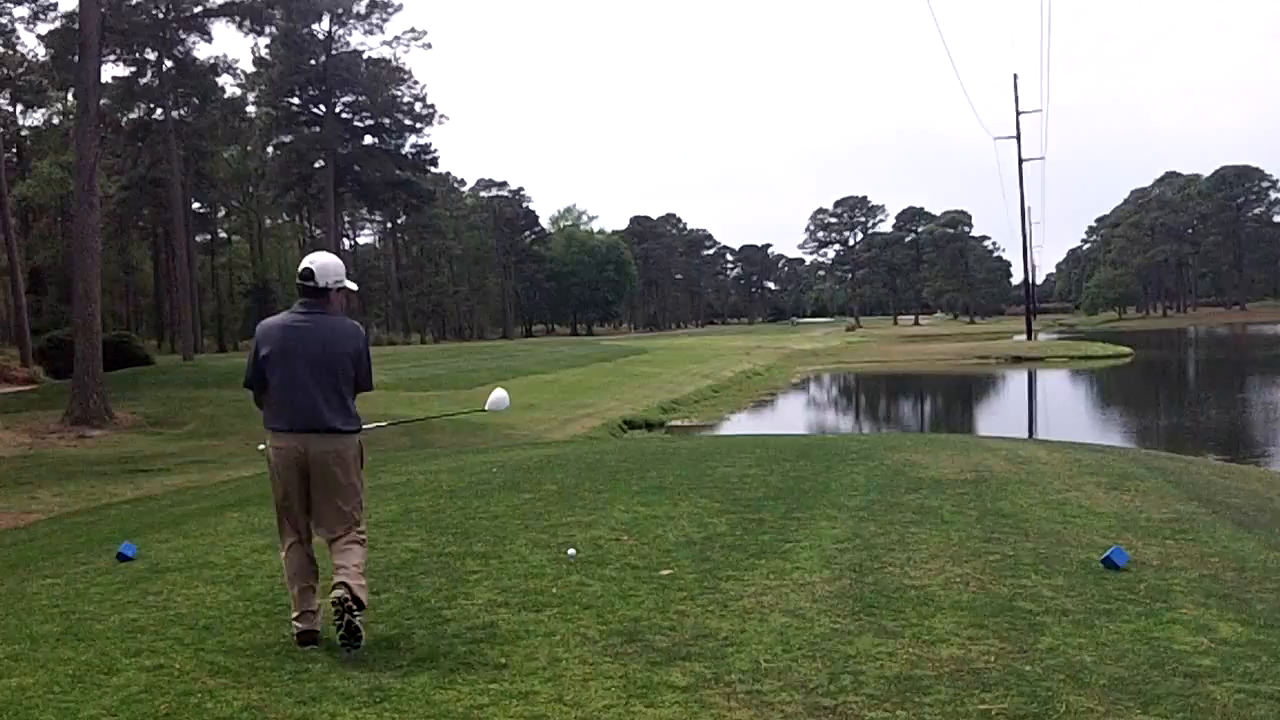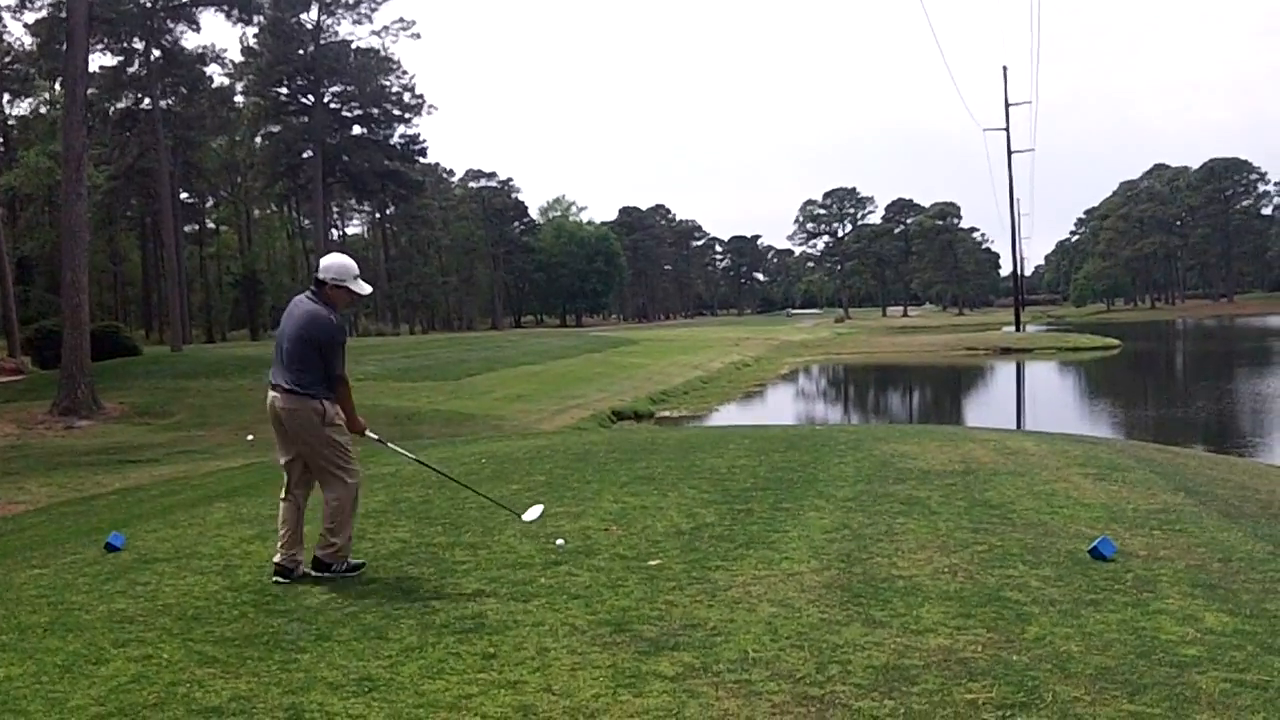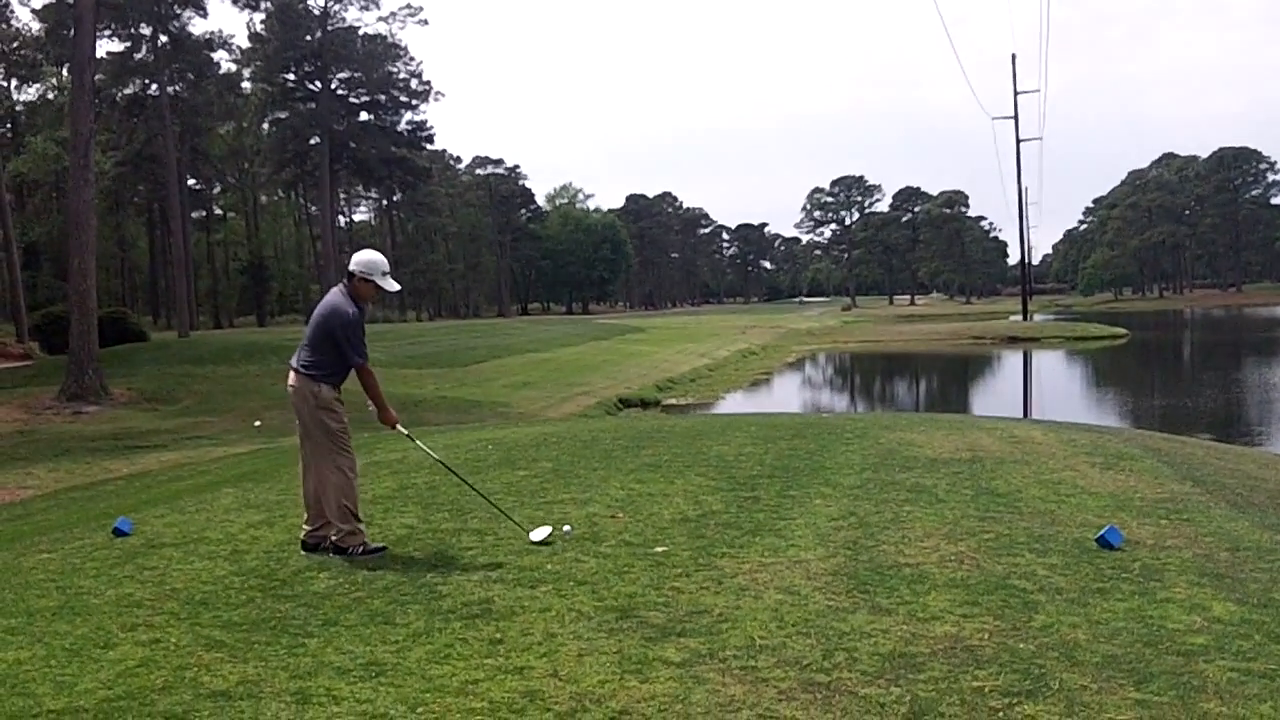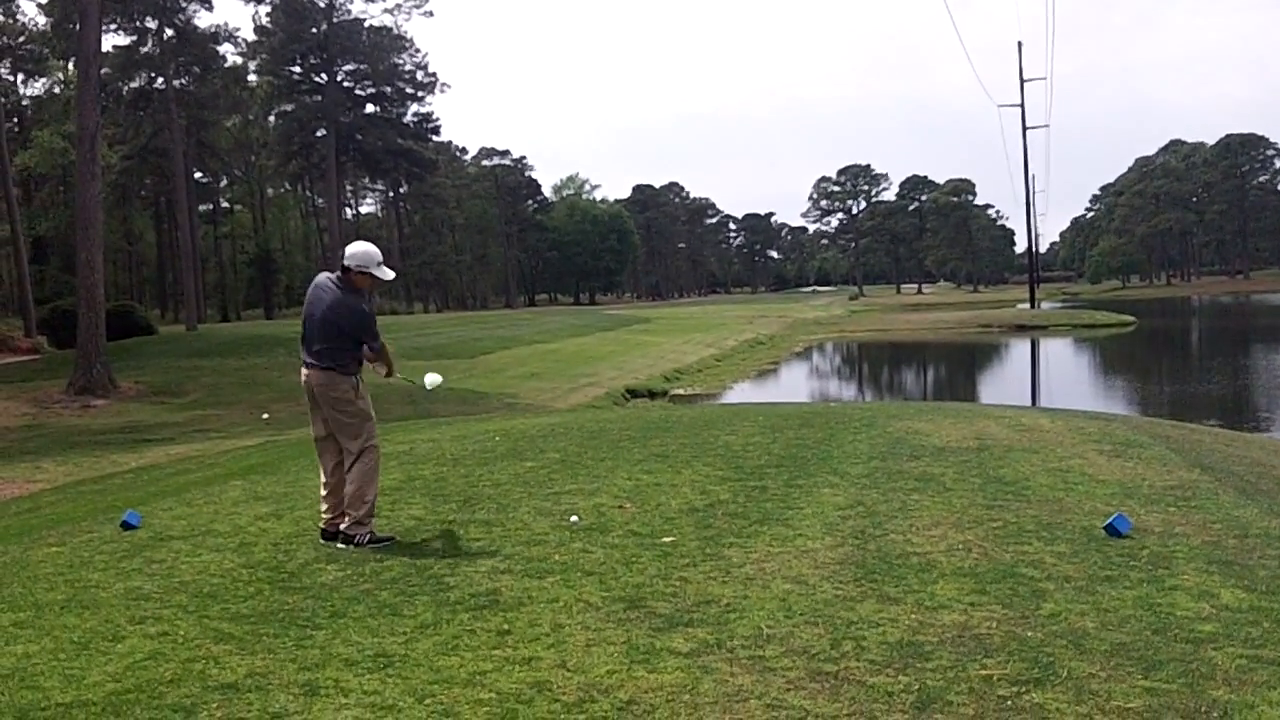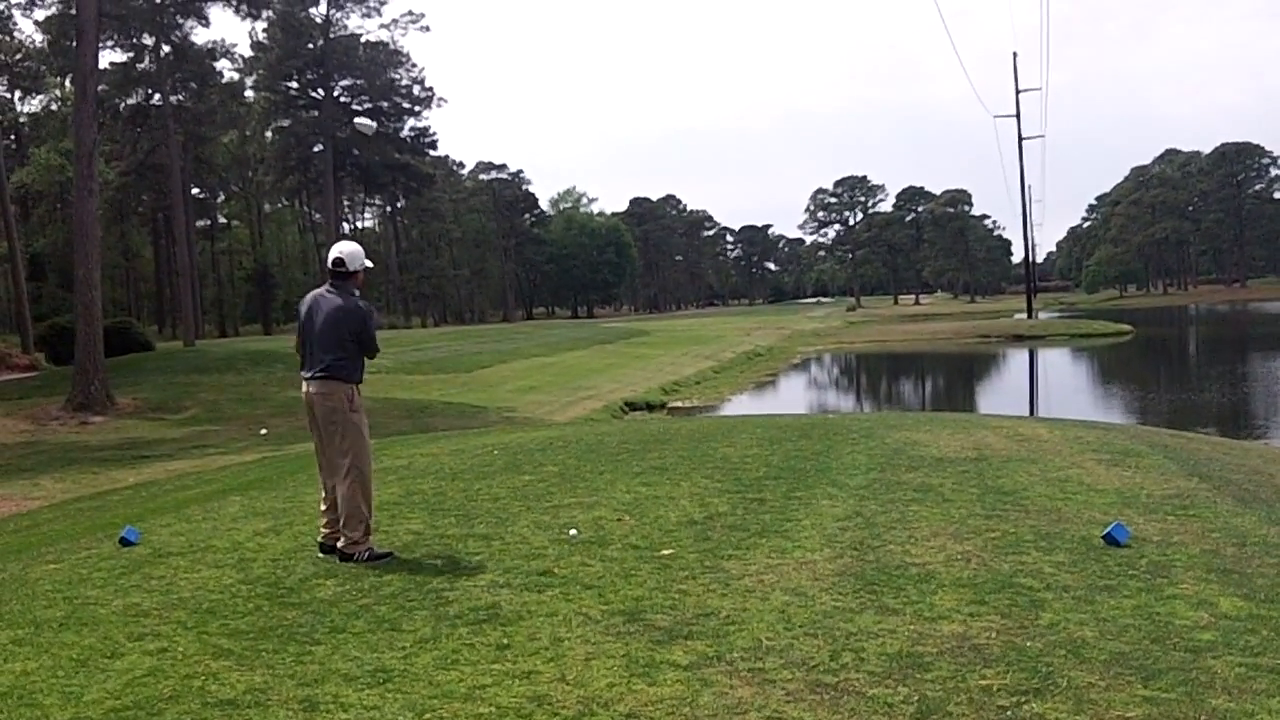
dt=1s
person 1, frame 1
left shoulder: (267, 331)
right shoulder: (352, 333)
left elbow: (258, 393)
left hip: (285, 443)
right hip: (337, 443)
left knee: (295, 536)
right knee: (346, 534)
left ankle: (305, 624)
right ankle: (349, 599)
person 1, frame 2
left shoulder: (298, 304)
right shoulder: (328, 323)
right elbow: (337, 379)
left wrist: (335, 407)
right wrist: (352, 419)
left hip: (280, 400)
right hip: (307, 407)
left knee: (296, 485)
right knee: (343, 479)
left ankle: (287, 561)
right ankle: (330, 556)
person 1, frame 3
left shoulder: (344, 299)
right shoulder: (345, 314)
left elbow: (359, 355)
right elbow: (360, 366)
left wrist: (377, 400)
right wrist: (383, 408)
left hip: (310, 385)
right hip: (316, 390)
left knee: (317, 465)
right knee: (339, 464)
left ankle: (316, 534)
right ankle: (347, 539)
person 1, frame 4
left shoulder: (320, 281)
right shoulder: (357, 310)
right elbow: (376, 347)
left wrist: (360, 350)
right wrist: (388, 365)
left hip: (311, 375)
right hip: (339, 382)
left knee: (331, 453)
right knee: (363, 451)
left ankle: (332, 523)
right ankle: (355, 529)
person 1, frame 5
left shoulder: (309, 301)
right shoulder: (357, 309)
left elbow: (299, 347)
right elbow: (371, 352)
left hip: (312, 387)
right hip: (339, 392)
left knee: (331, 467)
right knee: (354, 466)
left ankle: (330, 536)
right ankle: (353, 544)
